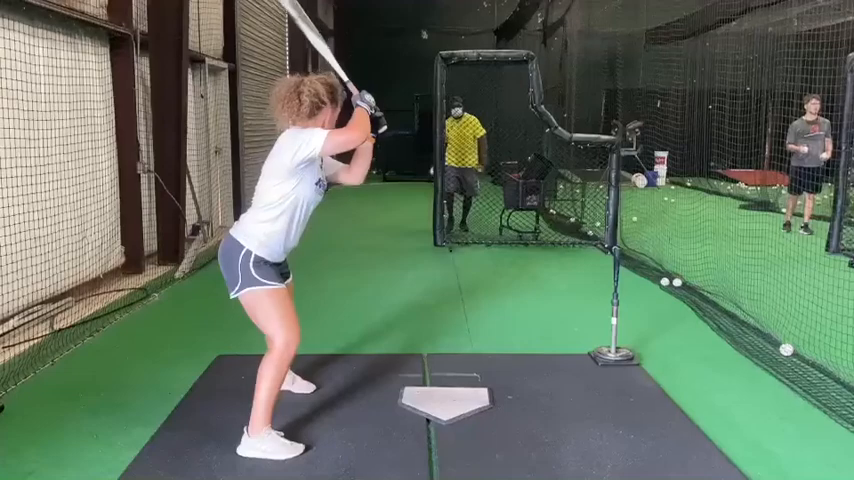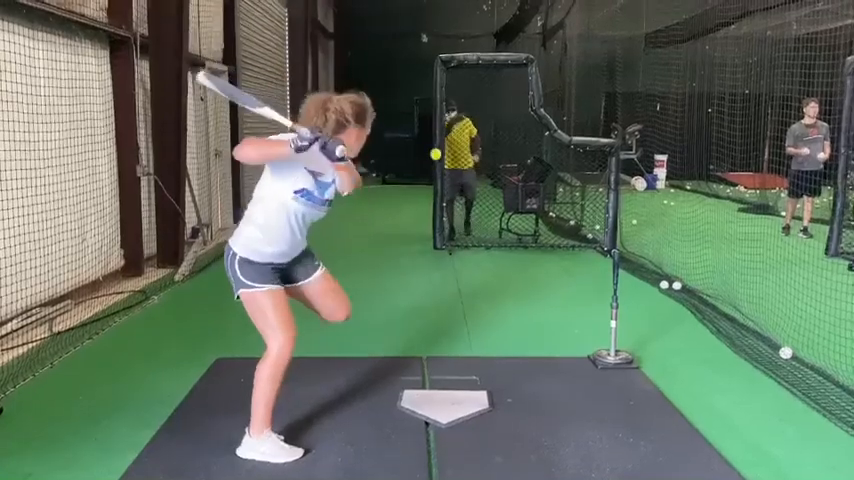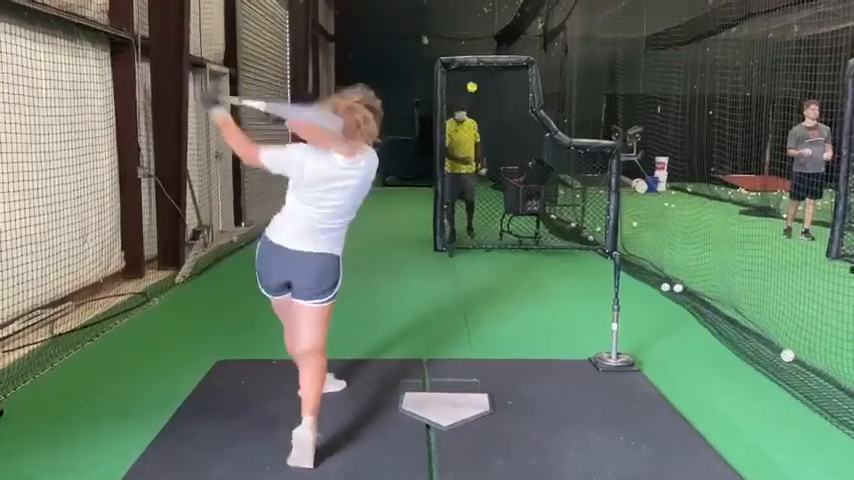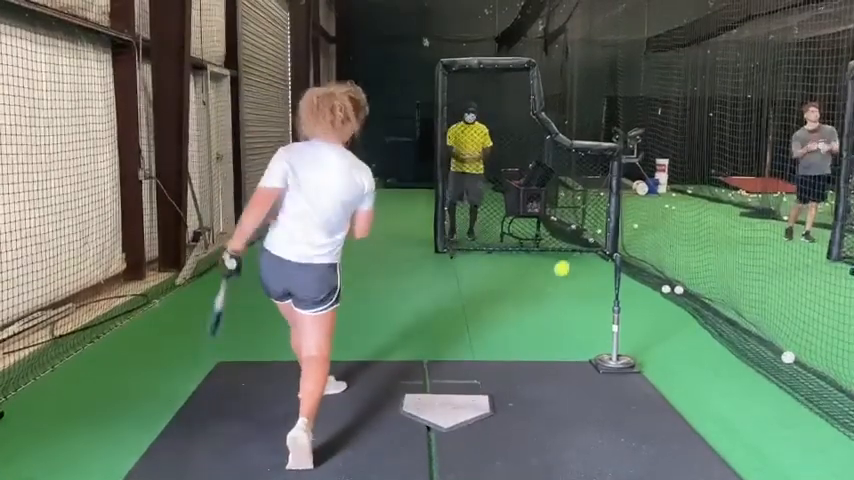
dt=0.7s
person 1, frame 1
left shoulder: (314, 154)
right shoulder: (299, 139)
left elbow: (353, 176)
right elbow: (354, 135)
left wrist: (370, 134)
right wrist: (363, 107)
left hip: (268, 253)
right hip: (248, 254)
left knee: (282, 325)
right knee: (285, 338)
left ankle: (281, 374)
right ankle: (257, 435)
person 1, frame 2
left shoulder: (335, 161)
right shoulder: (295, 146)
left elbow: (351, 184)
right elbow: (243, 151)
left wrist: (336, 158)
right wrist: (295, 145)
left hip: (293, 253)
right hip: (250, 257)
left knee: (340, 312)
right knee: (282, 341)
right ankle: (257, 436)
person 1, frame 3
left shoulder: (306, 158)
right shoulder: (368, 161)
left elbow: (250, 154)
left wrist: (218, 111)
right wrist: (298, 122)
left hip: (274, 252)
right hip: (319, 263)
left knee: (296, 329)
right knee: (312, 348)
left ankle: (314, 381)
right ankle: (307, 426)
person 1, frame 4
left shoulder: (288, 155)
right shoulder: (360, 174)
left elbow: (260, 205)
right elbow: (361, 229)
left wrist: (234, 247)
left hip: (274, 261)
right hip: (318, 270)
left knee: (301, 326)
right knee: (316, 353)
left ankle: (317, 382)
right ankle: (303, 427)
person 2, frame 1
left shoulder: (825, 123)
right shoulder: (796, 125)
left elbow: (828, 141)
right elbow: (788, 145)
left wrist: (828, 153)
right wrist: (798, 148)
left hip: (816, 165)
right hip: (798, 165)
left knee: (811, 195)
right knee: (794, 195)
left ankle: (805, 225)
right ankle: (787, 222)
person 2, frame 2
left shoulder: (824, 127)
right shoulder: (795, 128)
left elbow: (827, 144)
right elbow: (788, 149)
left wrist: (826, 155)
right wrist: (799, 151)
left hip: (816, 169)
right hip: (798, 168)
left knee: (810, 198)
right knee: (793, 198)
left ankle: (805, 228)
right ankle: (786, 225)
person 2, frame 3
left shoulder: (825, 130)
right shoulder: (796, 130)
left elbow: (828, 147)
right elbow: (789, 151)
left wrist: (829, 154)
right wrist: (800, 152)
left hip: (818, 171)
right hip: (800, 171)
left knee: (811, 201)
right knee: (795, 201)
left ankle: (806, 230)
right ankle: (788, 227)
person 2, frame 4
left shoulder: (829, 130)
right shoulder: (799, 134)
left elbow: (837, 148)
right elbow: (795, 153)
left wrist: (828, 147)
right wrist: (807, 148)
left hip: (823, 174)
right hip: (805, 174)
left knee: (814, 204)
right knee: (801, 203)
left ankle: (806, 232)
right ankle: (789, 227)
person 3, frame 1
left shoulder: (472, 120)
right shoulder: (447, 123)
left elbow: (482, 138)
right elbow: (444, 143)
left wrist: (483, 158)
left hip: (469, 165)
right hip: (451, 164)
left knee: (468, 195)
right knee: (448, 193)
left ankle: (463, 221)
right ankle: (450, 218)
person 3, frame 2
left shoulder: (466, 122)
left elbow: (475, 137)
right elbow: (444, 133)
left wrist: (476, 152)
right wrist: (453, 122)
left hip: (467, 166)
right hip: (450, 168)
left knee: (470, 197)
right knee: (449, 199)
left ankle: (467, 222)
right ankle: (451, 228)
person 3, frame 3
left shoulder: (472, 124)
right shoulder: (447, 127)
left elbow: (477, 145)
right elbow: (444, 150)
left wrist: (480, 163)
right wrist: (459, 159)
left hip: (470, 170)
right hip: (452, 171)
left knee: (470, 200)
right knee: (450, 202)
left ankle: (470, 226)
right ankle: (452, 230)
person 3, frame 4
left shoulder: (483, 130)
right shoulder: (454, 129)
left elbow: (487, 149)
right elbow: (448, 148)
left wrist: (480, 156)
right wrist: (457, 157)
left hip: (475, 172)
right hip: (457, 170)
left knee: (474, 203)
right knee: (452, 200)
left ankle: (471, 229)
right ankle: (452, 227)
